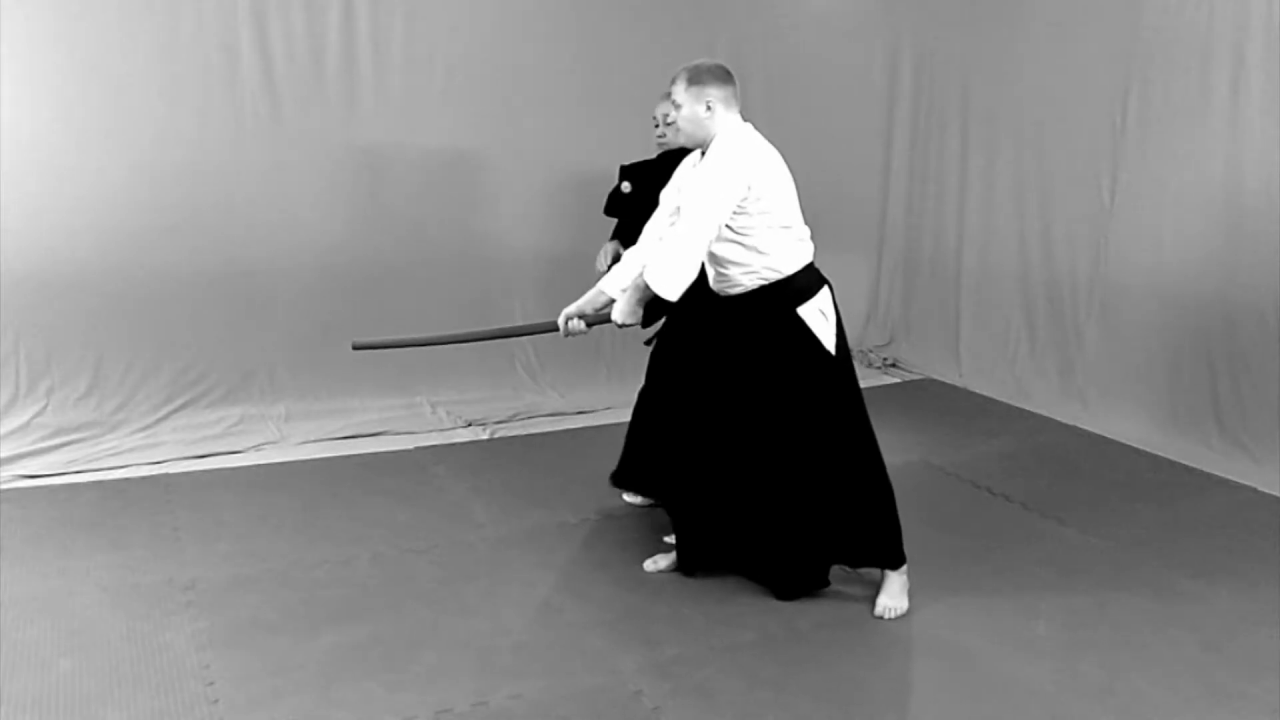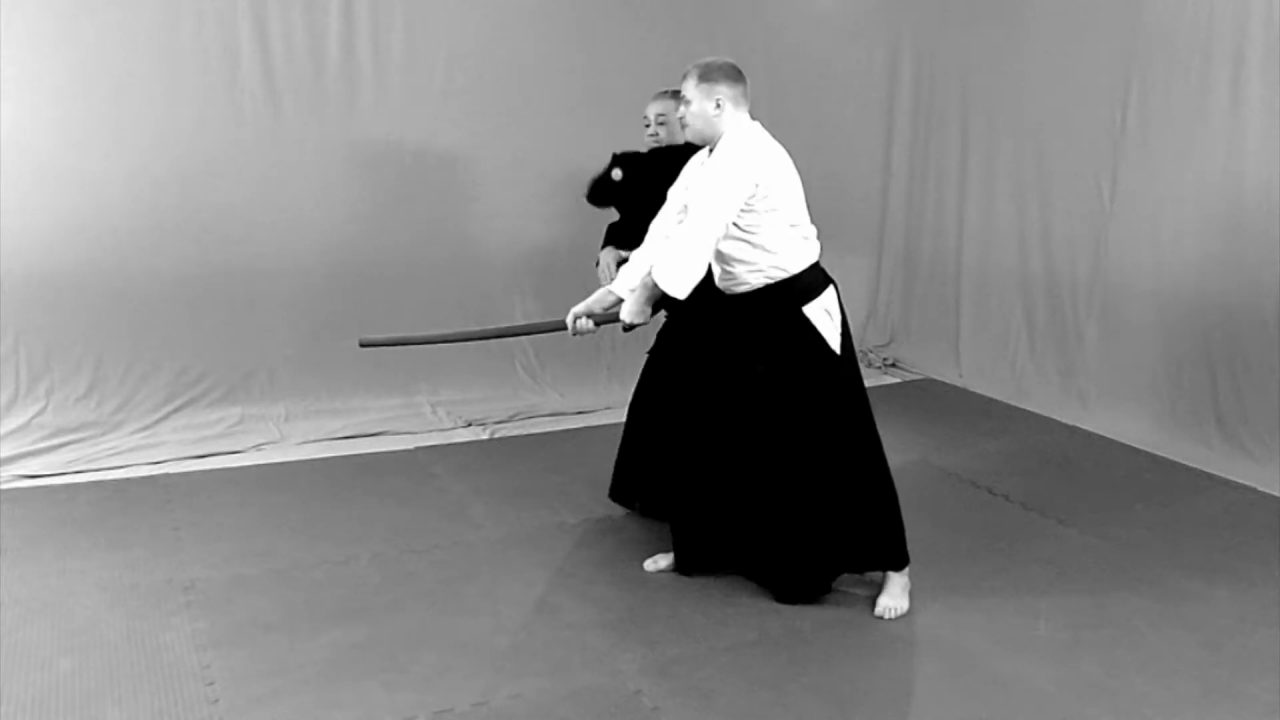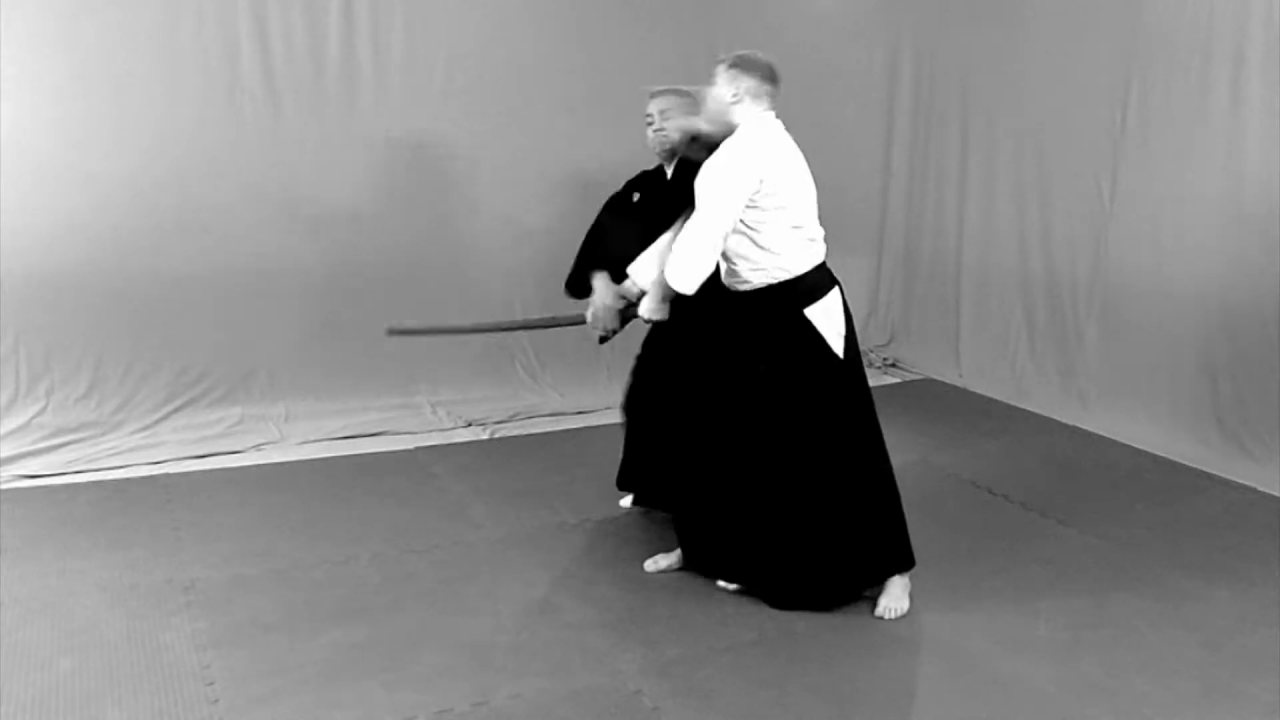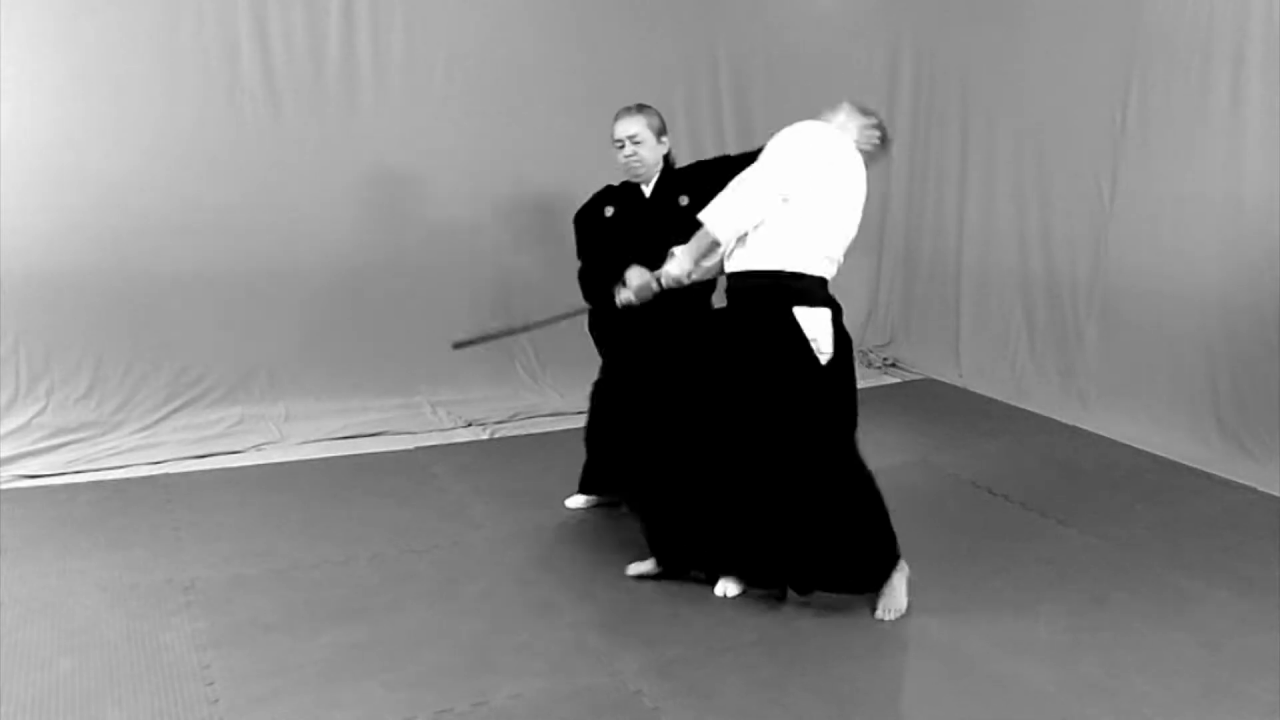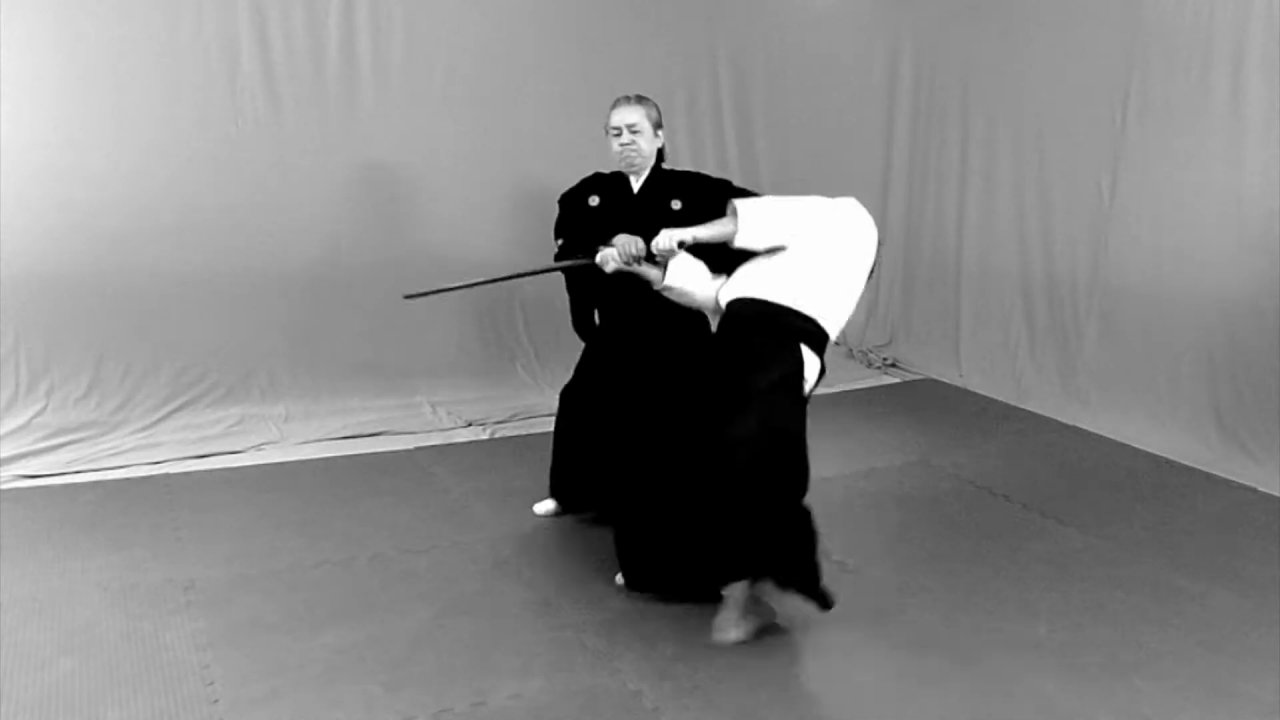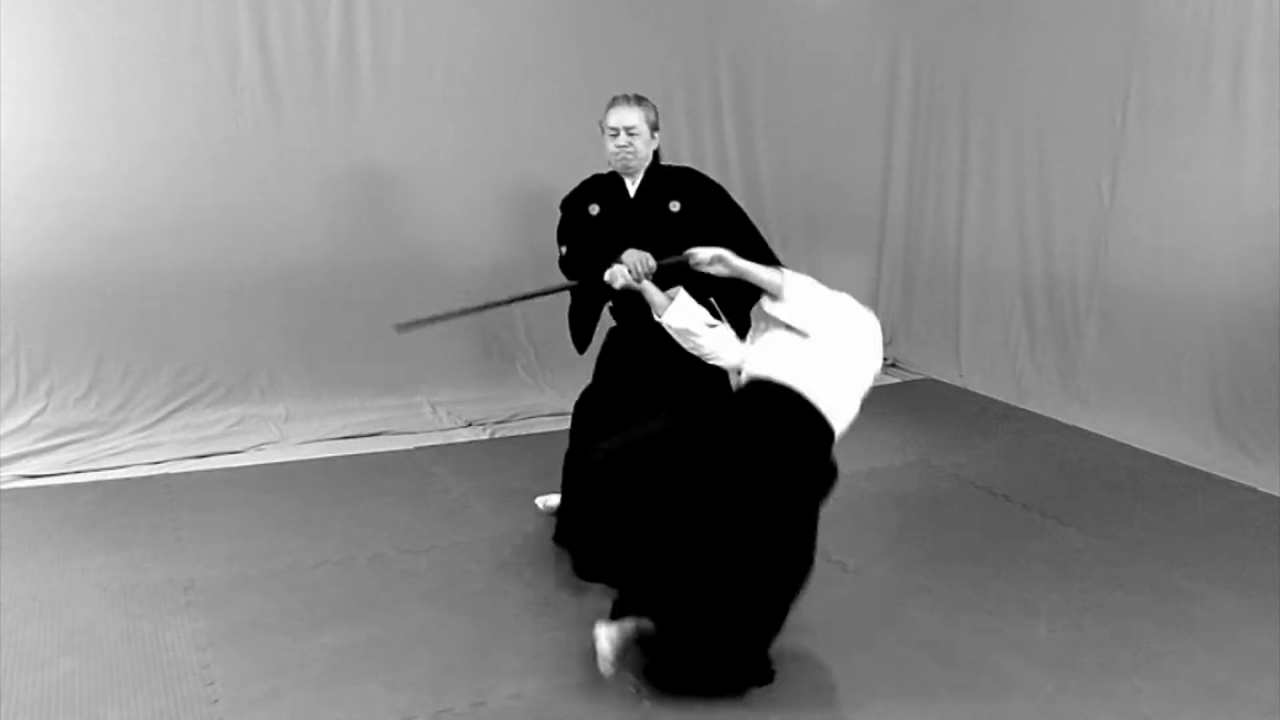
dt=0.2s
person 1, frame 1
left shoulder: (738, 156)
right shoulder: (699, 164)
left elbow: (686, 240)
right elbow: (660, 236)
left wrist: (634, 298)
right wrist: (594, 297)
left hip: (793, 316)
right hip: (738, 315)
left knee: (831, 445)
right knee: (699, 425)
left ankle: (892, 568)
right ankle: (702, 545)
person 1, frame 2
left shoulder: (744, 154)
right shoulder: (705, 163)
left elbow: (694, 239)
right elbow: (667, 231)
left wrist: (643, 298)
right wrist: (607, 294)
left hip: (798, 315)
right hip: (745, 314)
left knee: (836, 444)
right knee: (705, 424)
left ankle: (894, 569)
right ankle: (702, 545)
person 1, frame 3
left shoulder: (749, 146)
right shoulder: (744, 149)
left elbow: (703, 235)
right elbow: (697, 235)
left wrist: (661, 295)
left hip: (800, 318)
right hip: (754, 316)
left knee: (836, 448)
right knee: (710, 424)
left ankle: (893, 568)
right ankle: (707, 546)
person 1, frame 4
left shoulder: (812, 139)
right shoulder: (838, 179)
left elbow: (730, 216)
right elbow: (734, 243)
left wrist: (686, 260)
right wrist: (663, 278)
left hip: (787, 319)
right hip: (754, 313)
left knee: (815, 453)
right knee: (699, 428)
left ankle: (888, 566)
person 1, frame 5
left shoulder: (847, 221)
right shoulder: (766, 268)
left elbow: (770, 217)
right elbow: (709, 292)
left wrist: (688, 234)
right wrist: (637, 265)
left hip: (768, 345)
right hip: (743, 340)
person 1, frame 6
left shoulder: (854, 327)
right shoulder: (766, 348)
left elbow: (809, 301)
right elbow: (706, 336)
left wrist: (737, 265)
right wrist: (644, 289)
person 2, frame 1
right shoulder: (669, 171)
left elbow: (631, 195)
right elbow: (638, 218)
right wrist: (614, 243)
right knee: (664, 395)
right ankle: (656, 485)
person 2, frame 2
left shoulder: (693, 164)
right shoulder: (661, 171)
left elbow: (619, 182)
right elbow: (632, 223)
left wrist: (616, 177)
right wrist: (610, 251)
right hip: (680, 311)
right knee: (653, 403)
right ankle: (655, 495)
person 2, frame 3
right shoulder: (641, 187)
right elbow: (609, 234)
right wrist: (601, 278)
right hip: (674, 316)
right knee: (648, 398)
right ankle: (651, 486)
person 2, frame 4
left shoulder: (698, 182)
right shoulder: (604, 207)
right elbow: (591, 267)
right wrist: (624, 273)
left hip: (693, 330)
right hip: (634, 334)
right knee: (611, 411)
right ankle: (608, 485)
person 2, frame 5
left shoulder: (690, 191)
right shoulder: (588, 196)
right elbow: (566, 243)
right wrist: (608, 243)
left hip: (678, 332)
right hip: (614, 334)
right knee: (581, 408)
right ankle: (573, 494)
person 2, frame 6
left shoulder: (689, 187)
right shoulder: (588, 198)
left elbow: (738, 236)
right elbow: (572, 256)
right wrist: (617, 257)
right hip: (631, 335)
right knee: (596, 418)
right ankle: (580, 503)
